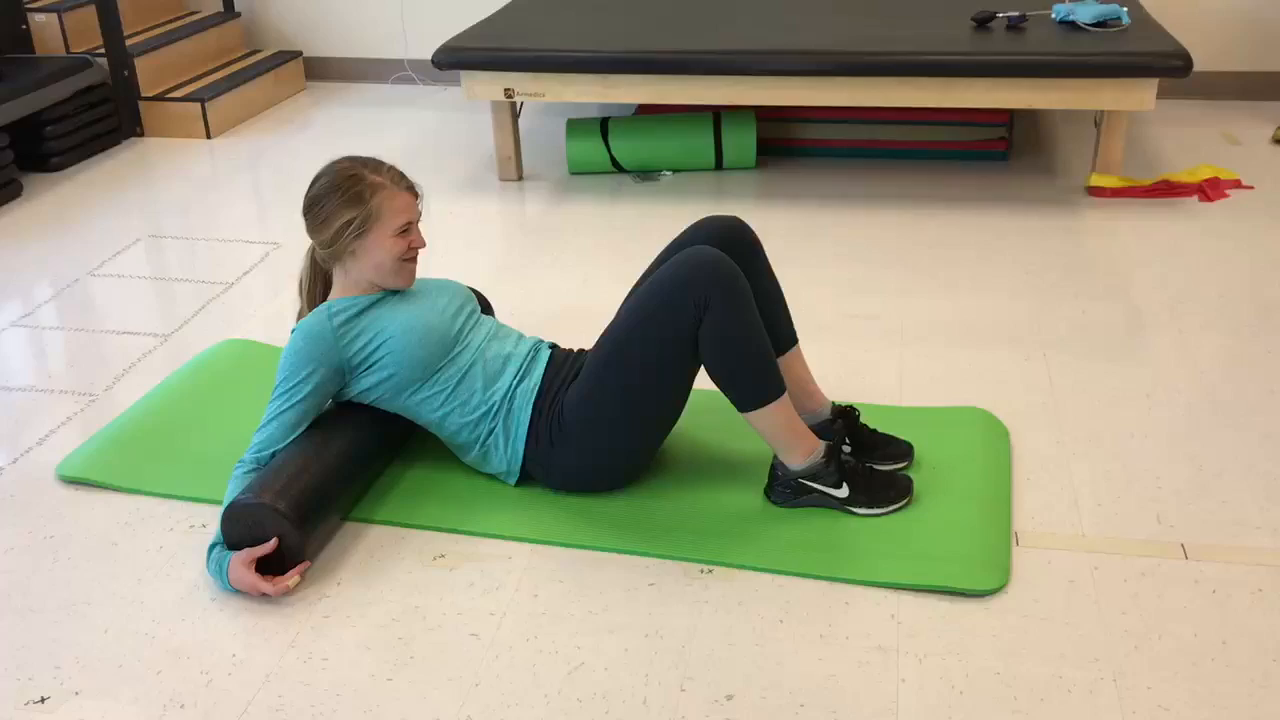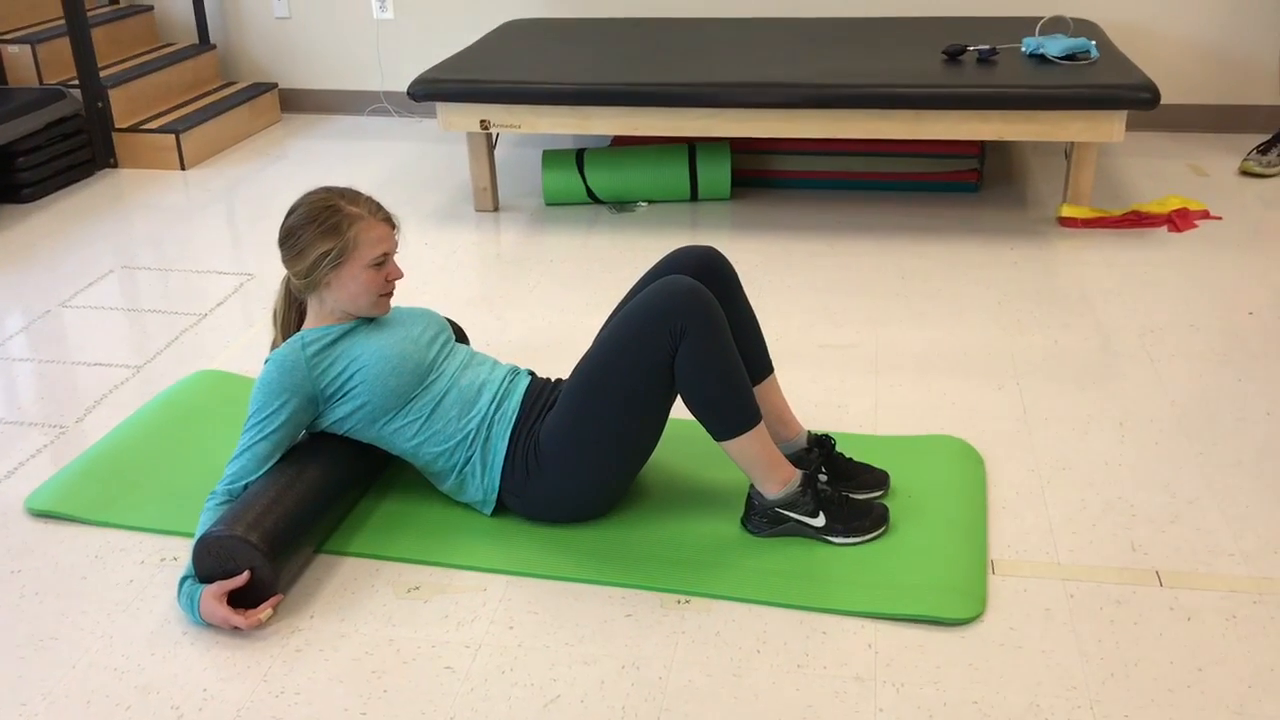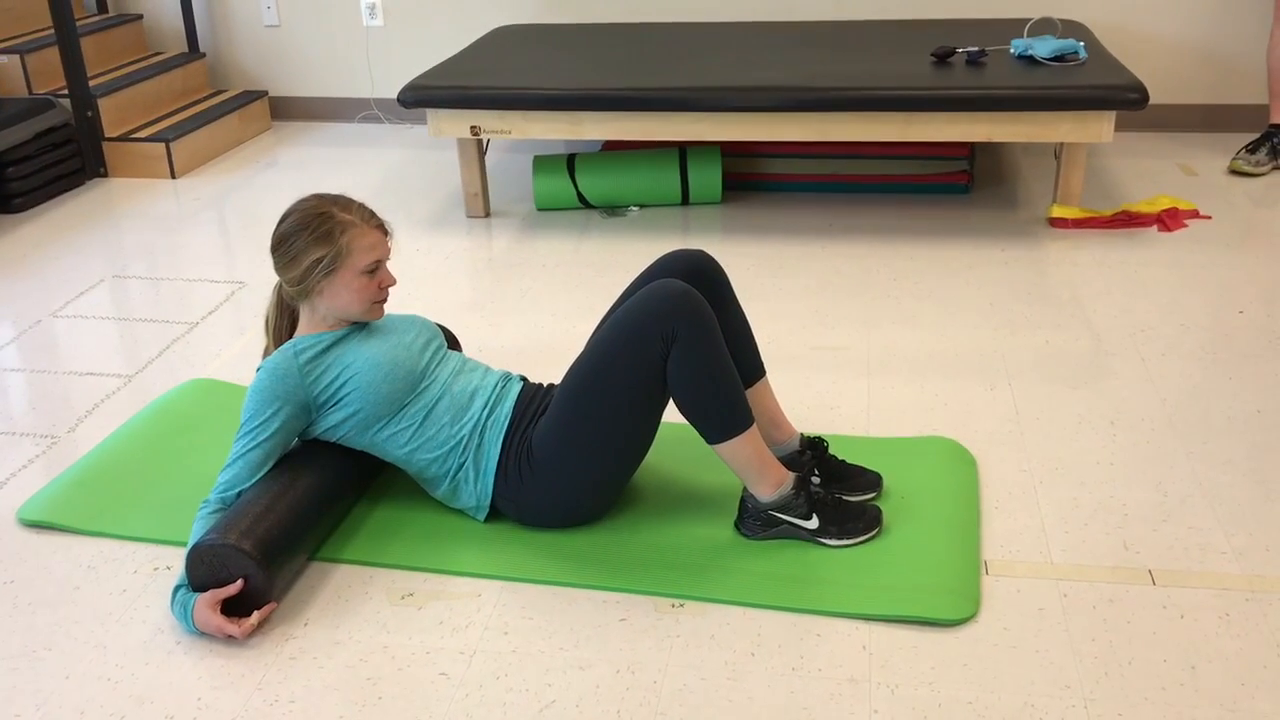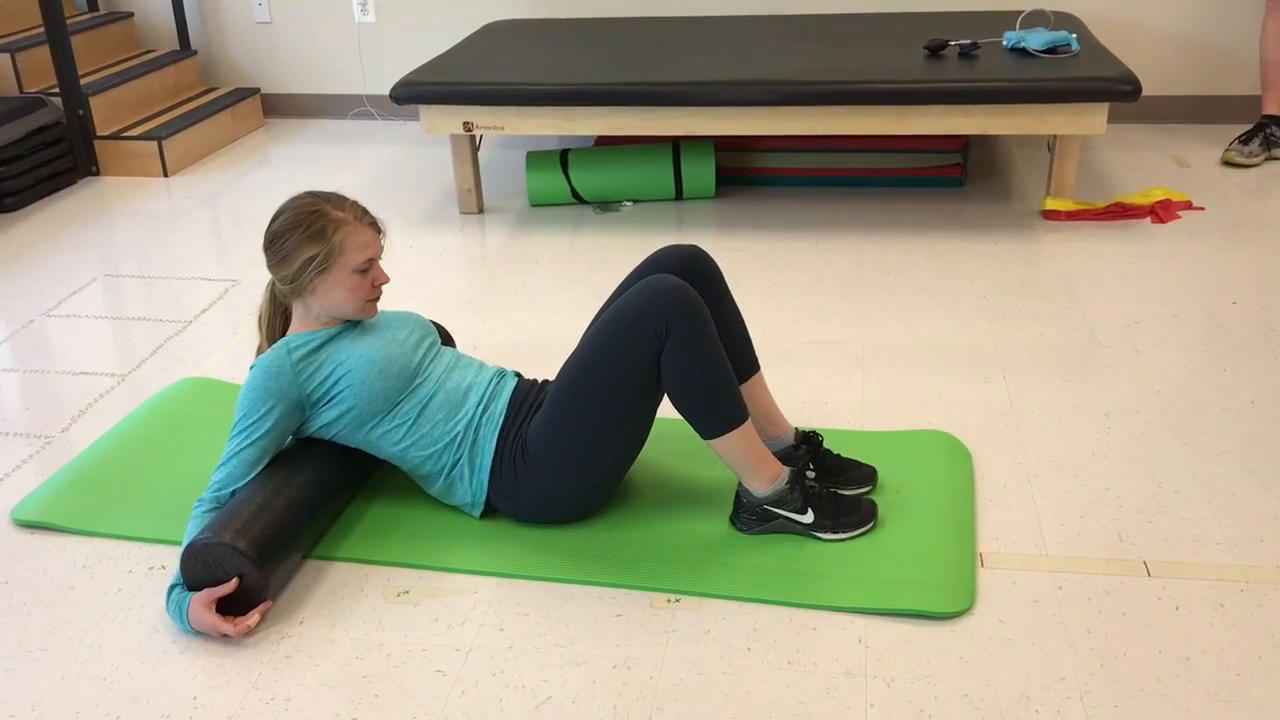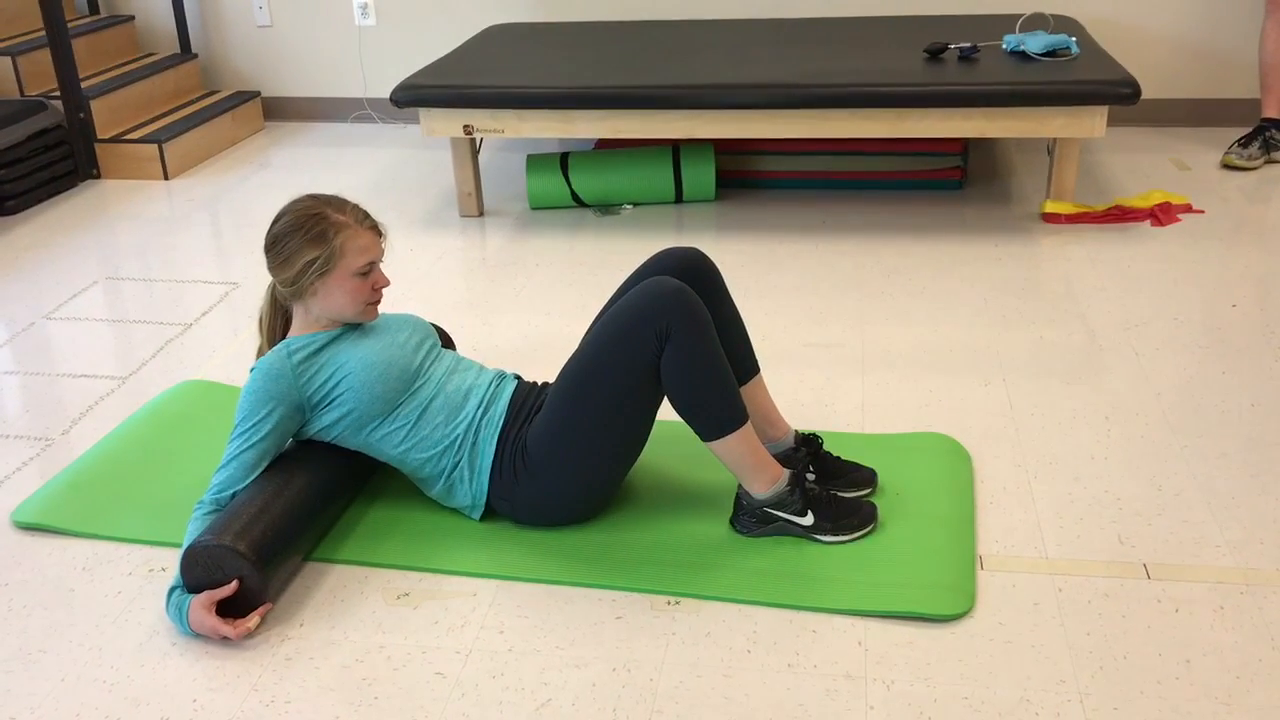
dt=1s
person 1, frame 1
left shoulder: (407, 289)
right shoulder: (324, 337)
right elbow: (262, 457)
right wrist: (226, 551)
left hip: (575, 386)
right hip: (567, 442)
left knee: (722, 235)
right knee: (704, 277)
left ankle: (820, 420)
right ankle: (807, 467)
person 1, frame 2
left shoulder: (383, 318)
right shoulder: (299, 367)
right elbow: (235, 487)
right wrist: (199, 584)
left hip: (551, 414)
right hip: (545, 471)
left knee: (699, 266)
right knee: (682, 307)
left ankle: (797, 450)
right ankle: (782, 496)
person 1, frame 3
left shoulder: (375, 325)
right shoulder: (290, 374)
right elbow: (227, 495)
right wrist: (192, 593)
left hip: (543, 418)
right hip: (538, 476)
left knee: (689, 269)
right knee: (672, 310)
left ankle: (788, 451)
right ankle: (774, 498)
person 1, frame 4
left shoulder: (369, 323)
right shoulder: (283, 372)
right elbow: (221, 494)
right wrist: (187, 592)
left hip: (538, 415)
right hip: (534, 473)
left knee: (682, 264)
right knee: (667, 304)
left ankle: (784, 445)
right ankle: (770, 493)
person 1, frame 5
left shoulder: (370, 324)
right shoulder: (283, 374)
right elbow: (221, 497)
right wrist: (187, 595)
left hip: (538, 417)
right hip: (534, 475)
left knee: (683, 266)
right knee: (667, 306)
left ankle: (784, 447)
right ankle: (769, 495)
